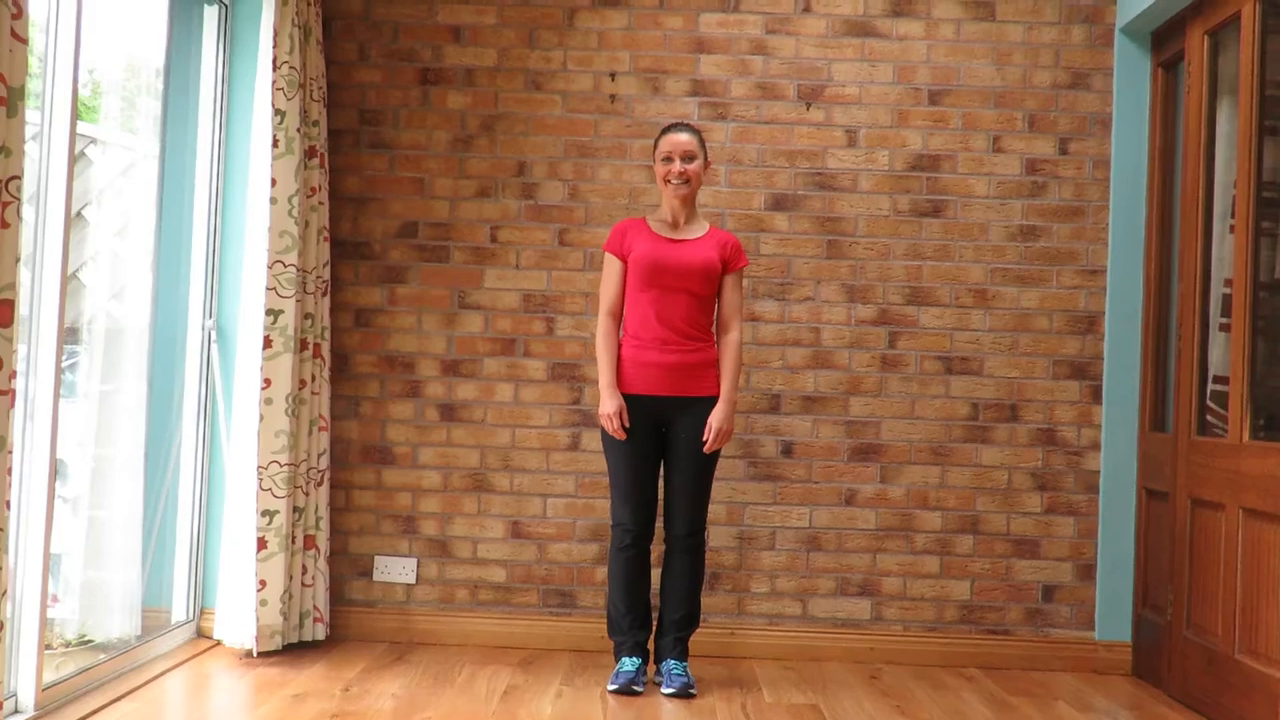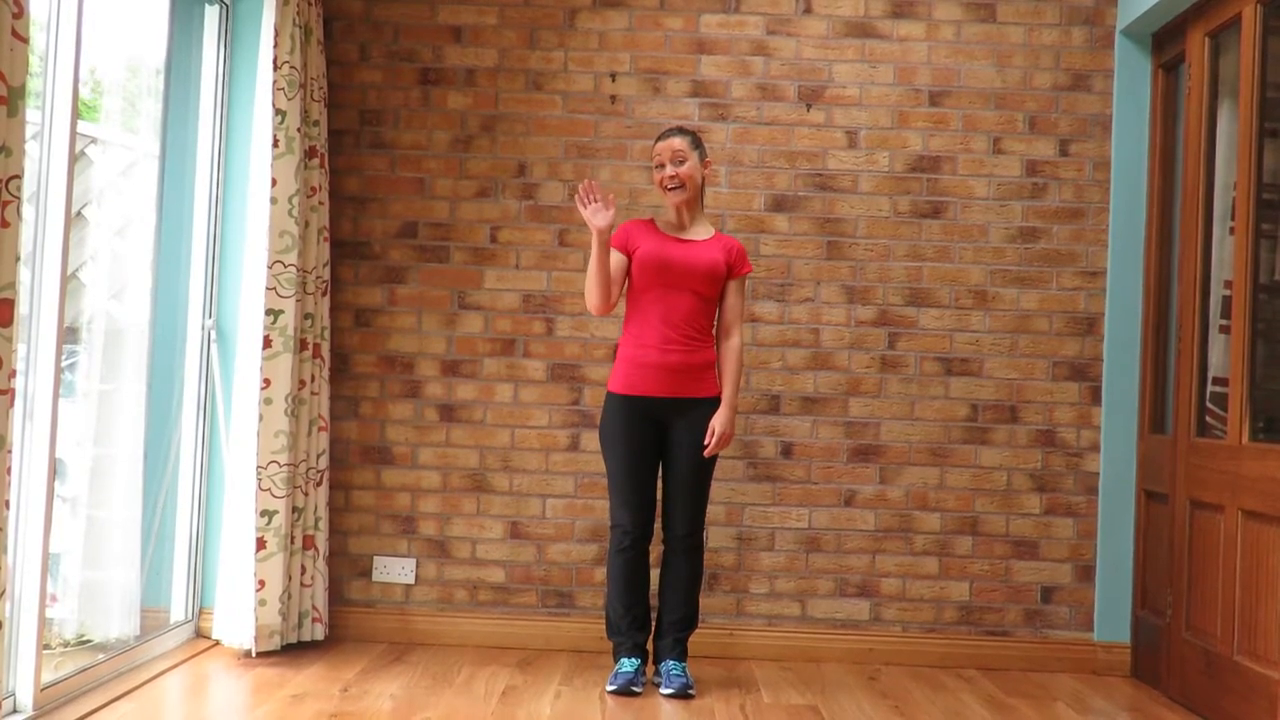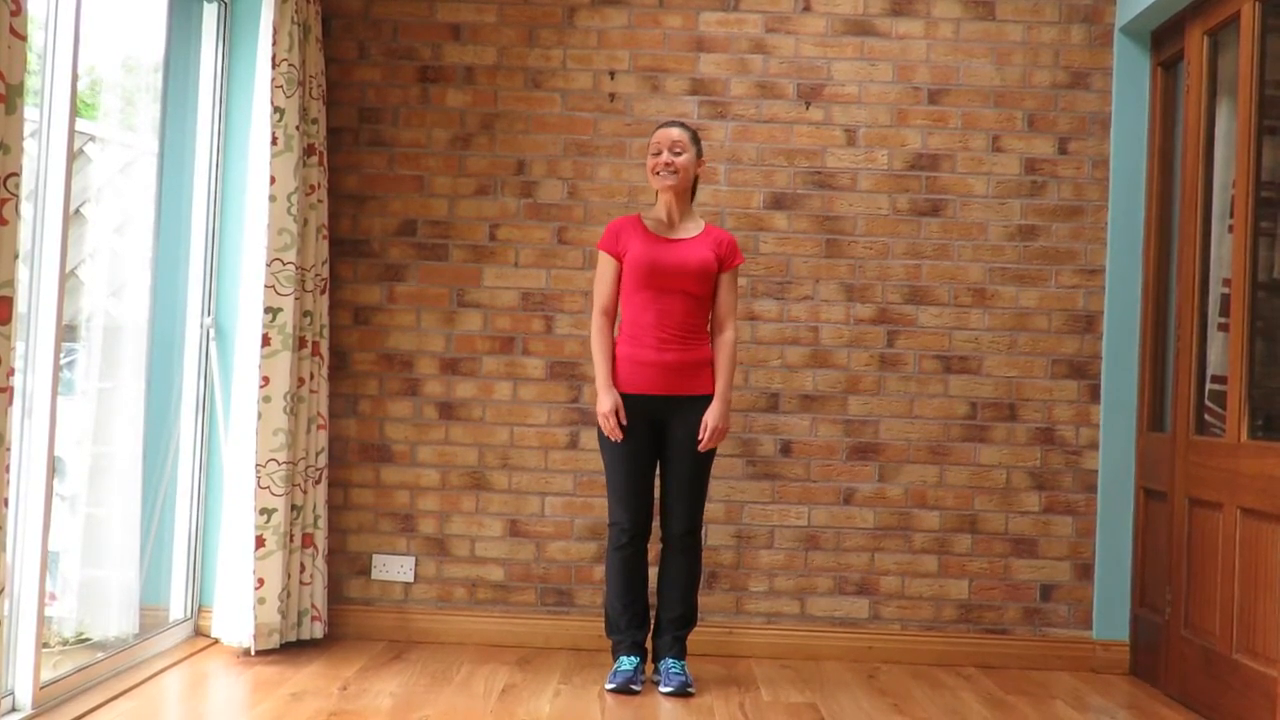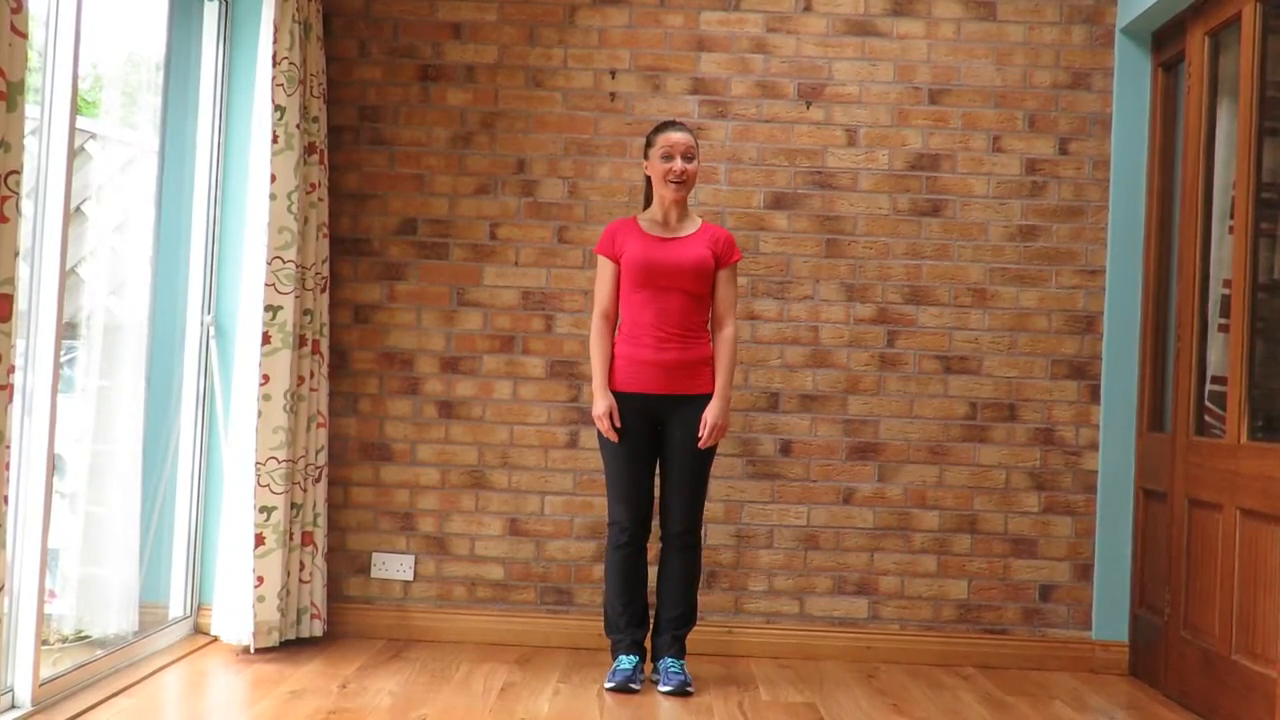
dt=1s
person 1, frame 1
left shoulder: (724, 246)
right shoulder: (626, 235)
left elbow: (730, 330)
right elbow: (608, 320)
left wrist: (727, 402)
right wrist: (607, 390)
left hip: (695, 402)
right hip: (634, 397)
left knee: (686, 530)
right knee: (630, 527)
left ankle: (674, 655)
right ankle: (629, 653)
person 1, frame 2
left shoulder: (728, 250)
right shoulder: (632, 234)
left elbow: (731, 336)
right elbow: (599, 304)
left wrist: (728, 406)
right wrist: (600, 235)
left hip: (695, 403)
right hip: (631, 397)
left knee: (685, 532)
right knee: (629, 528)
left ankle: (673, 655)
right ankle: (629, 653)
person 1, frame 3
left shoulder: (720, 244)
right shoulder: (621, 232)
left elbow: (725, 329)
right elbow: (602, 316)
left wrist: (721, 401)
right wrist: (604, 388)
left hip: (691, 400)
right hip: (630, 397)
left knee: (682, 528)
right knee: (627, 526)
left ankle: (671, 653)
right ankle: (627, 651)
person 1, frame 4
left shoulder: (717, 241)
right shoulder: (618, 235)
left elbow: (725, 325)
right elbow: (602, 319)
left wrist: (721, 398)
right wrist: (599, 390)
left hip: (691, 399)
right hip: (629, 395)
left knee: (682, 527)
right knee: (627, 524)
left ankle: (671, 653)
right ankle: (626, 651)
